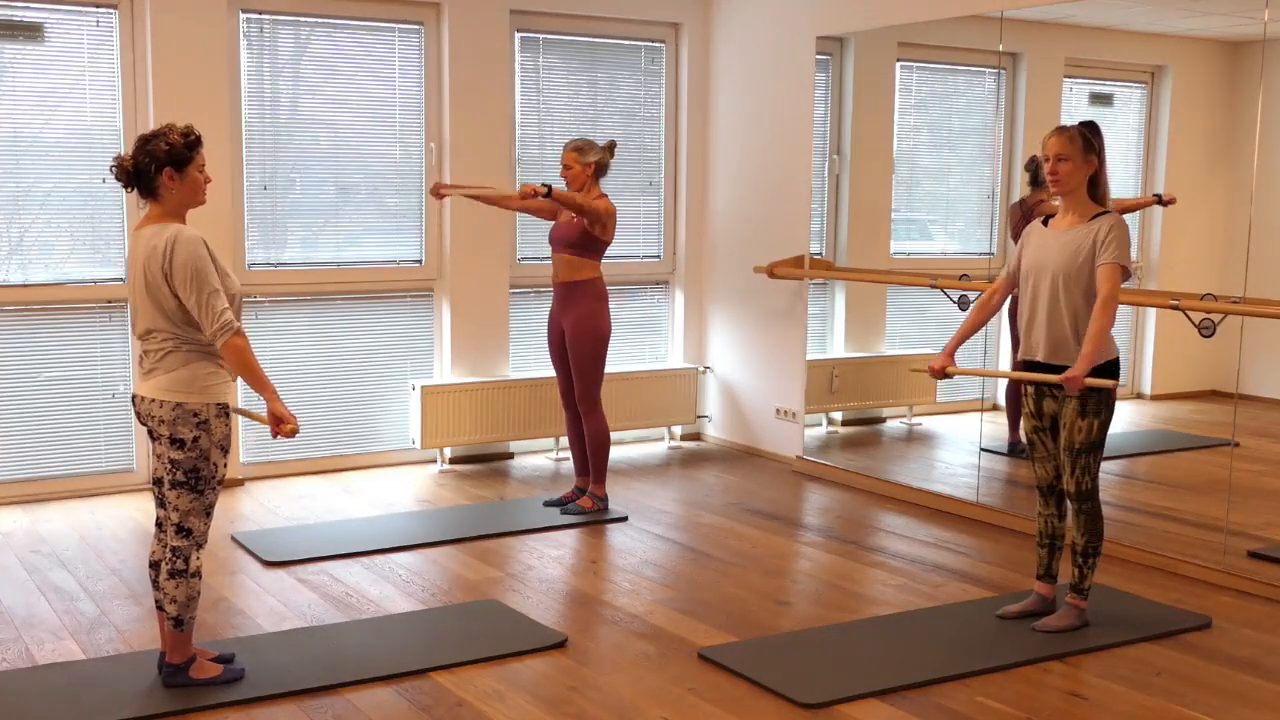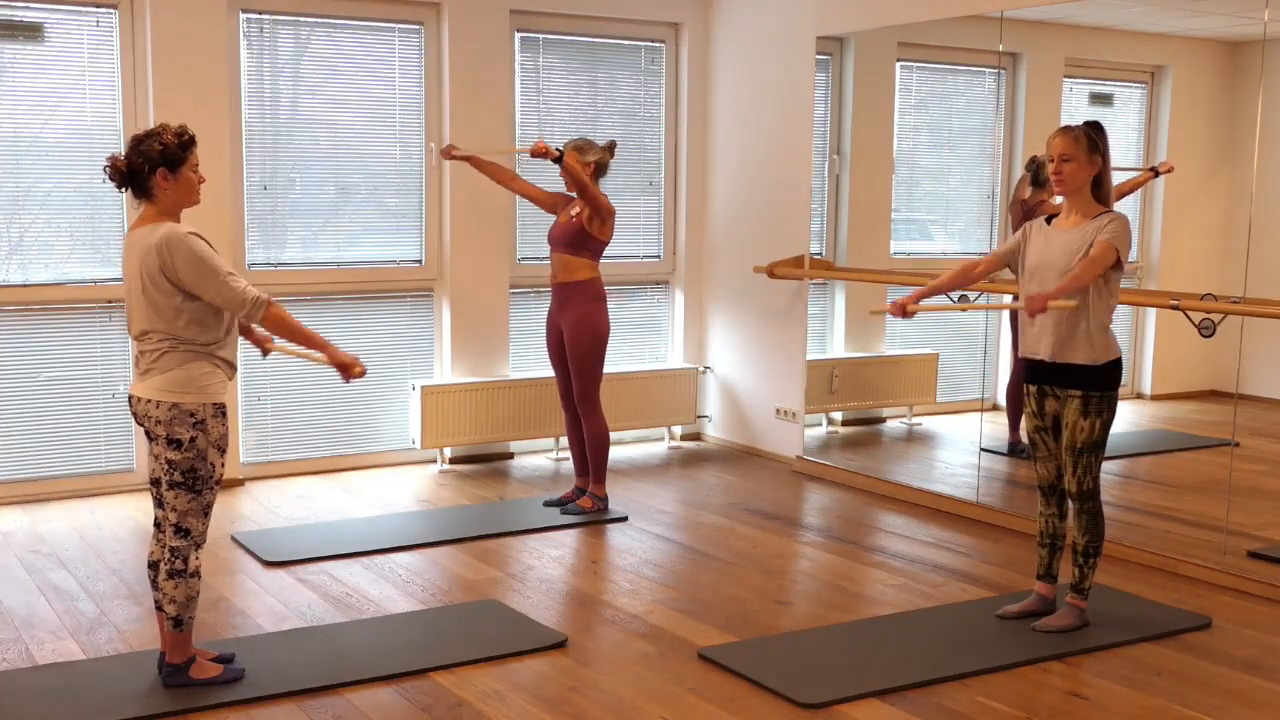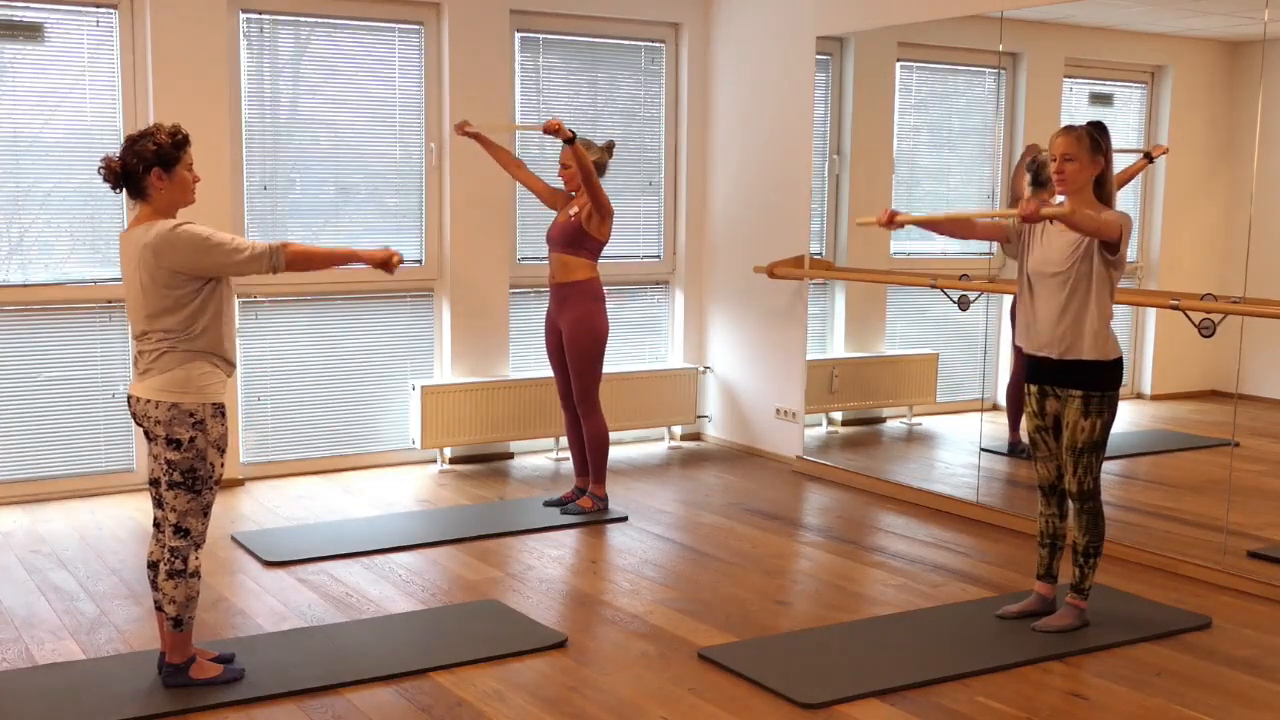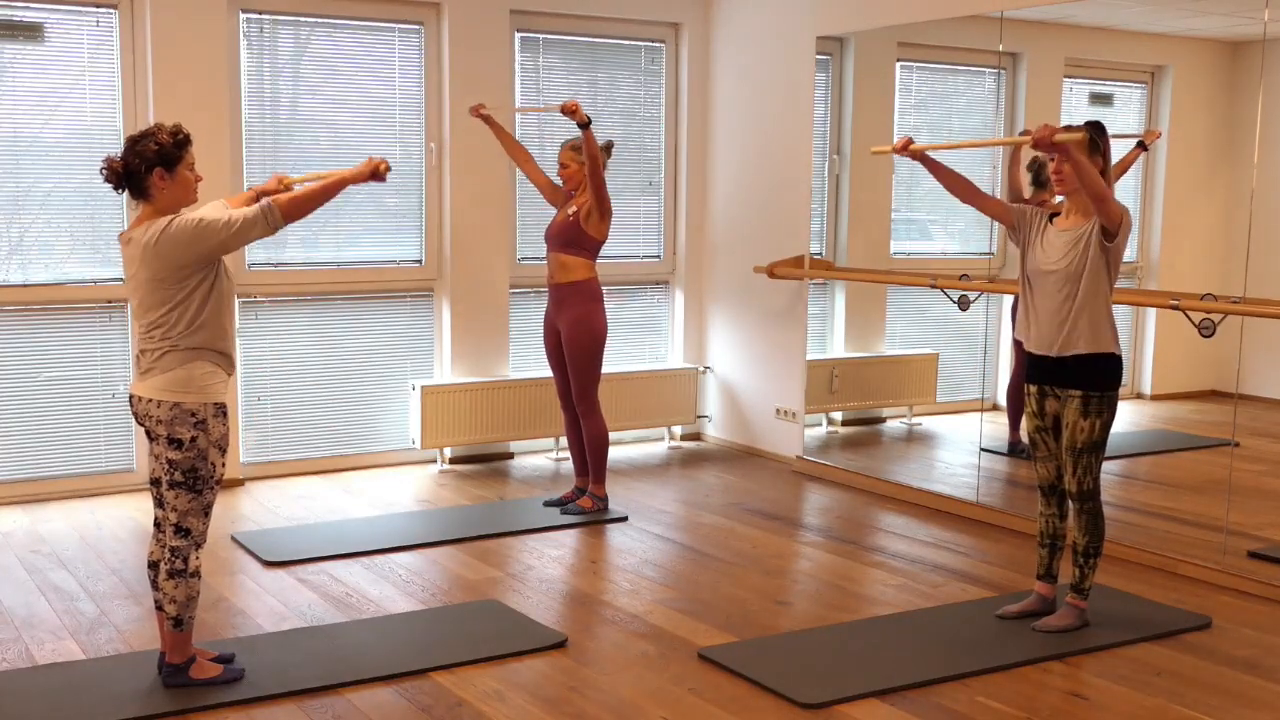
dt=0.4s
person 1, frame 1
left shoulder: (145, 236)
right shoulder: (181, 242)
right elbow: (221, 329)
right wrist: (271, 398)
left hip: (158, 394)
right hip: (190, 401)
left knee: (172, 531)
right knee: (186, 535)
left ankle: (176, 648)
right ankle: (180, 660)
person 1, frame 2
left shoulder: (142, 235)
right shoulder: (174, 240)
right elbow: (252, 303)
left wrist: (246, 329)
right wrist: (329, 349)
left hip: (157, 396)
right hip: (188, 402)
left knee: (171, 531)
right knee: (185, 535)
left ankle: (176, 649)
right ankle: (181, 661)
person 1, frame 3
left shoulder: (141, 234)
right shoulder: (173, 237)
left elbow: (237, 251)
right elbow: (270, 258)
left wrist: (275, 247)
right wrist: (362, 253)
left hip: (157, 396)
right hip: (186, 402)
left knee: (170, 531)
right knee: (184, 535)
left ankle: (175, 649)
right ankle: (180, 660)
person 1, frame 4
left shoulder: (144, 232)
right shoulder: (176, 235)
left elbow: (221, 212)
right elbow: (269, 219)
left wrist: (261, 188)
right wrist: (351, 176)
left hip: (158, 396)
right hip: (189, 401)
left knee: (171, 532)
right knee: (185, 535)
left ankle: (175, 648)
right ankle: (180, 661)
person 2, frame 1
left shoulder: (1108, 228)
right shoulder: (1035, 231)
left elbow: (1106, 299)
right elbow: (996, 294)
left wrist: (1084, 363)
right wrist: (950, 348)
left hip: (1085, 379)
right hip: (1036, 374)
left knee: (1080, 490)
right knee: (1047, 488)
left ankle: (1077, 602)
right ankle: (1044, 590)
person 2, frame 2
left shoulder: (1112, 225)
right shoulder: (1035, 230)
left elbow: (1090, 269)
right elbow: (979, 268)
left wrist: (1049, 293)
right wrist: (919, 292)
left hip: (1090, 373)
right hip: (1039, 370)
left knee: (1081, 489)
right knee: (1048, 487)
left ankle: (1077, 602)
right ankle: (1044, 590)
person 2, frame 3
left shoulder: (1113, 225)
right shoulder: (1032, 227)
left elbow: (1088, 225)
right elbow: (970, 227)
left wrist: (1053, 210)
left hip: (1091, 371)
right hip: (1041, 368)
left knee: (1081, 489)
right knee: (1049, 487)
left ankle: (1077, 601)
right ankle: (1043, 590)
person 2, frame 4
left shoulder: (1109, 225)
right shoulder: (1034, 223)
left elbow: (1099, 194)
right elbow: (973, 195)
left wrist: (1064, 146)
right wrist: (922, 157)
left hip: (1090, 370)
right hip: (1040, 366)
left knee: (1081, 489)
right knee: (1048, 487)
left ankle: (1077, 601)
right ankle: (1043, 590)
person 3, frame 1
left shoulder: (602, 208)
right shoulder: (564, 208)
left elbow: (578, 202)
right elbow: (510, 201)
left wrist: (545, 191)
right wrist: (458, 189)
left hip: (588, 307)
right hip: (561, 307)
left knee: (588, 403)
right knee: (569, 402)
left ankle: (598, 492)
right ankle: (581, 484)
person 3, frame 2
left shoulder: (601, 208)
right shoulder: (563, 205)
left elbow: (583, 184)
right elbow: (513, 181)
left wrist: (556, 156)
right wrist: (468, 158)
left hip: (586, 307)
right hip: (559, 307)
left knee: (587, 403)
right knee: (569, 403)
left ankle: (598, 492)
right ankle: (581, 484)
person 3, frame 3
left shoulder: (599, 207)
right shoulder: (564, 203)
left elbow: (589, 175)
right elbow: (518, 170)
left wrist: (568, 138)
right wrist: (479, 138)
left hip: (584, 307)
right hip: (558, 307)
left knee: (587, 403)
right knee: (569, 404)
left ankle: (598, 492)
right ankle: (581, 484)
person 3, frame 4
left shoulder: (597, 206)
right shoulder: (564, 202)
left elbow: (596, 164)
right elbow: (525, 161)
left wrist: (583, 123)
right wrist: (491, 123)
left hip: (583, 307)
right hip: (556, 308)
left knee: (586, 403)
right knee: (568, 404)
left ankle: (599, 492)
right ankle: (581, 485)
person 4, frame 1
left shoulder: (1017, 209)
right shoulder: (1053, 212)
right elbow: (1113, 209)
left wrist: (1037, 195)
right wrist: (1156, 199)
left hip: (1021, 300)
left knee: (1019, 370)
left ankle: (1014, 438)
person 4, frame 2
left shoulder: (1017, 209)
right shoulder: (1056, 214)
left elbow: (1022, 186)
right elbow: (1115, 194)
left wrist: (1029, 171)
right wrist: (1153, 172)
left hip: (1023, 301)
left knee: (1020, 370)
left ankle: (1014, 438)
person 4, frame 3
left shoulder: (1018, 207)
left elbow: (1017, 180)
right elbow: (1111, 186)
left wrist: (1026, 156)
right wrist: (1148, 158)
left hip: (1023, 300)
left knee: (1020, 371)
left ankle: (1014, 439)
person 4, frame 4
left shoulder: (1019, 207)
right shoulder: (1059, 212)
left elbow: (1013, 173)
right elbow: (1108, 179)
left wrist: (1019, 145)
right wrist: (1143, 145)
left knee: (1021, 370)
left ankle: (1014, 439)
